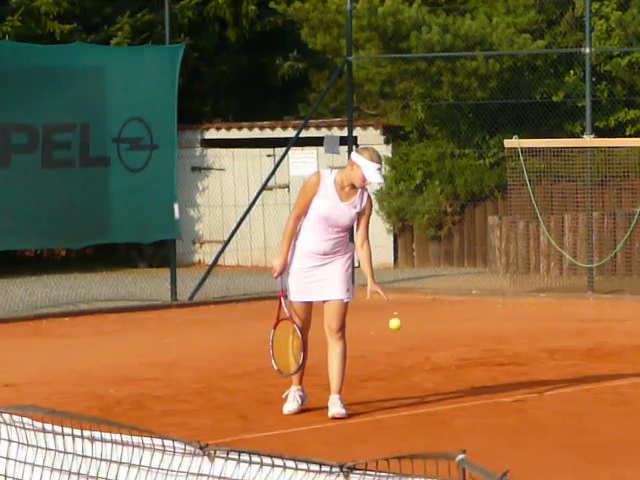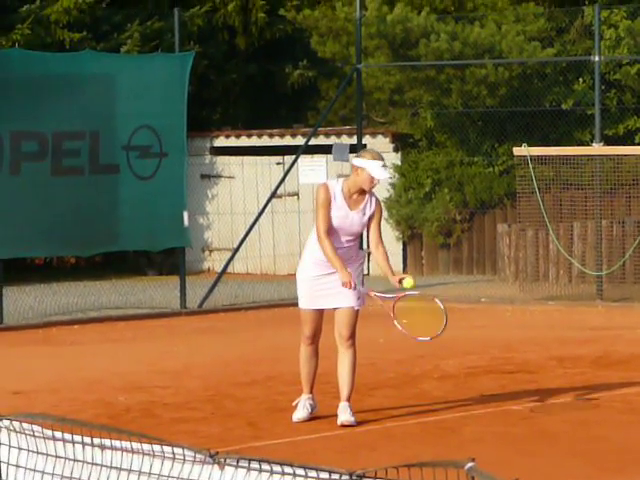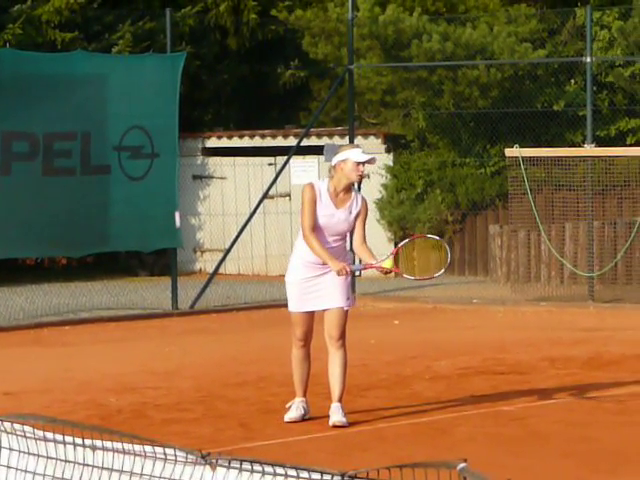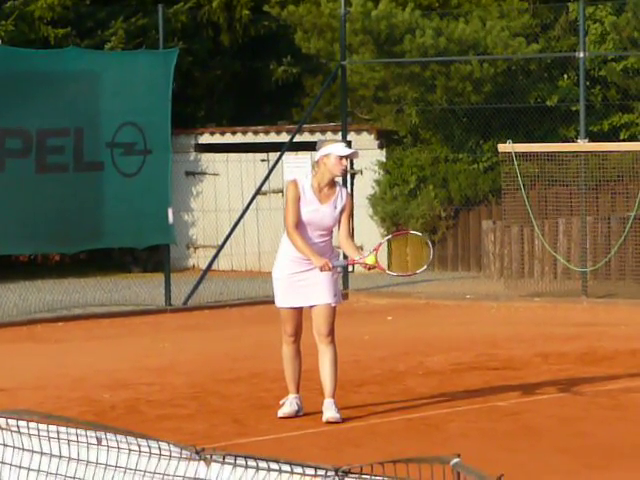
dt=0.7s
person 1, frame 1
left shoulder: (365, 200)
right shoulder: (318, 180)
left elbow: (361, 242)
right elbow: (295, 218)
left wrist: (371, 281)
right wrist: (283, 256)
left hip: (336, 263)
right hip: (303, 260)
left knee: (335, 331)
right knee: (299, 329)
left ankle: (335, 397)
right ankle: (296, 390)
person 1, frame 2
left shoulder: (374, 204)
right shoulder: (327, 190)
left elbow: (376, 245)
right elbow: (322, 235)
left wrist: (392, 275)
right wrist: (340, 270)
left hip: (350, 270)
right hip: (315, 268)
left knee: (346, 339)
right knee: (309, 338)
left ankle: (344, 405)
right ankle: (306, 399)
person 1, frame 3
left shoulder: (359, 203)
right shoulder: (312, 190)
left elbow: (359, 243)
right elbow: (308, 233)
left wrist: (377, 263)
right wrist: (331, 260)
left hip: (336, 273)
right hip: (303, 270)
left knee: (336, 340)
right knee: (300, 340)
left ankle: (337, 406)
right ankle: (300, 401)
person 1, frame 4
left shoulder: (344, 197)
right shoulder: (296, 187)
left elbow: (344, 236)
right elbow: (291, 229)
left wrist: (362, 257)
right wrist: (313, 257)
left hip: (324, 270)
right hip: (290, 268)
left knee: (325, 337)
right knee: (290, 337)
left ankle: (329, 402)
right ankle: (293, 398)
